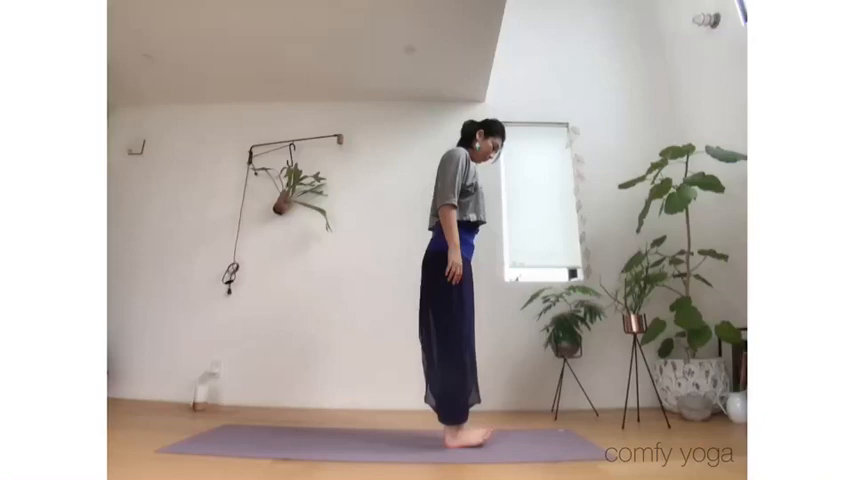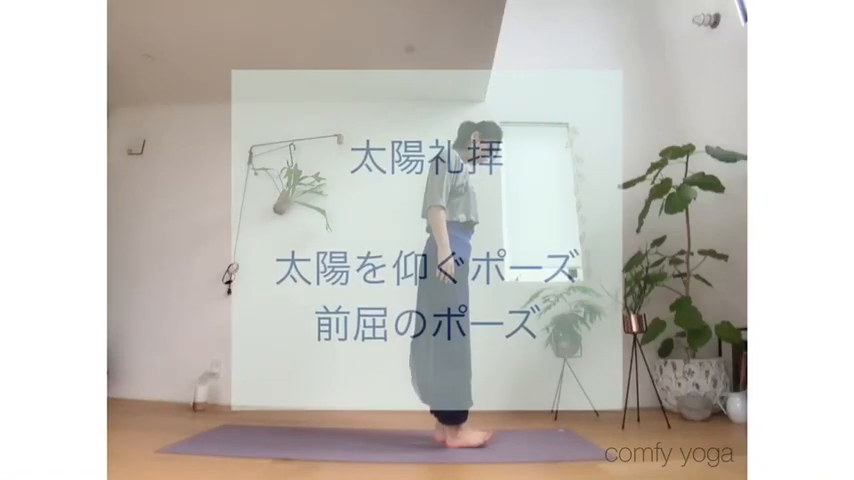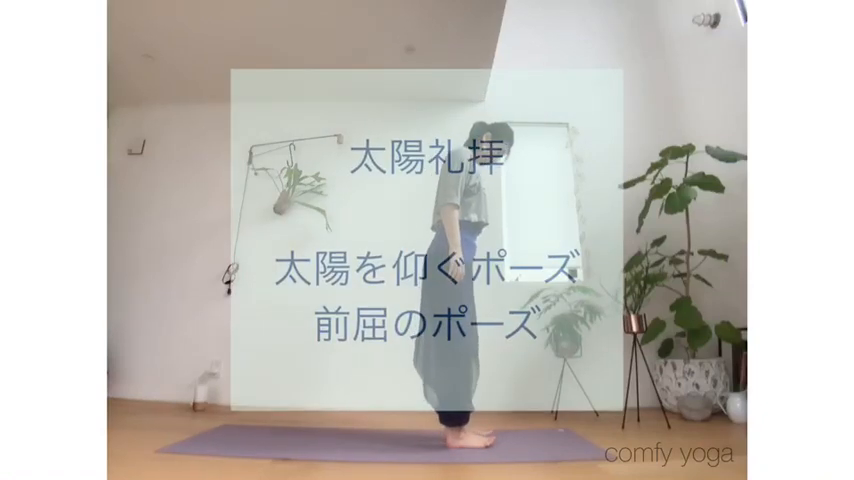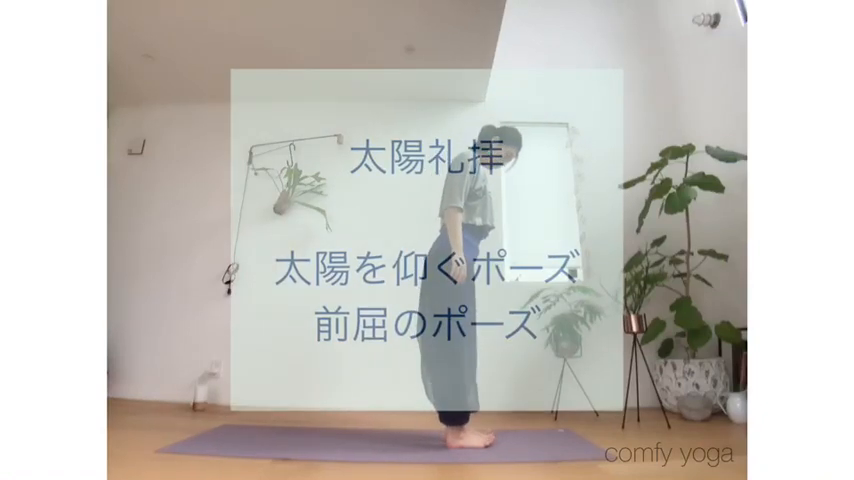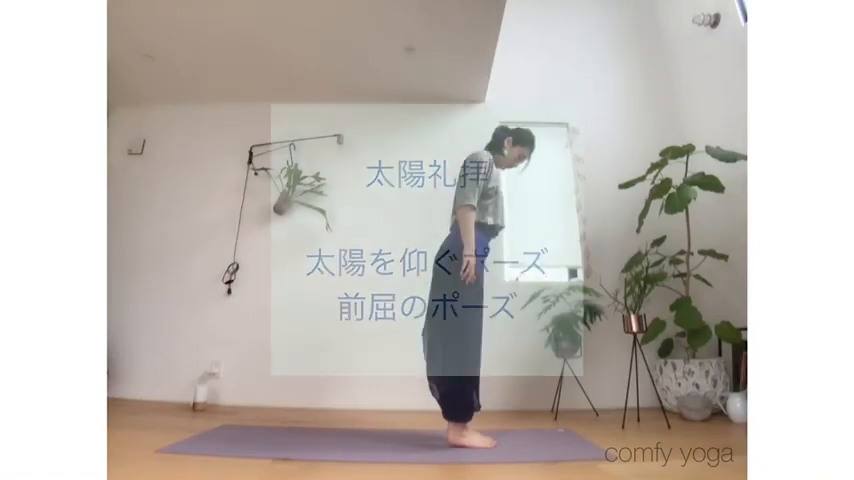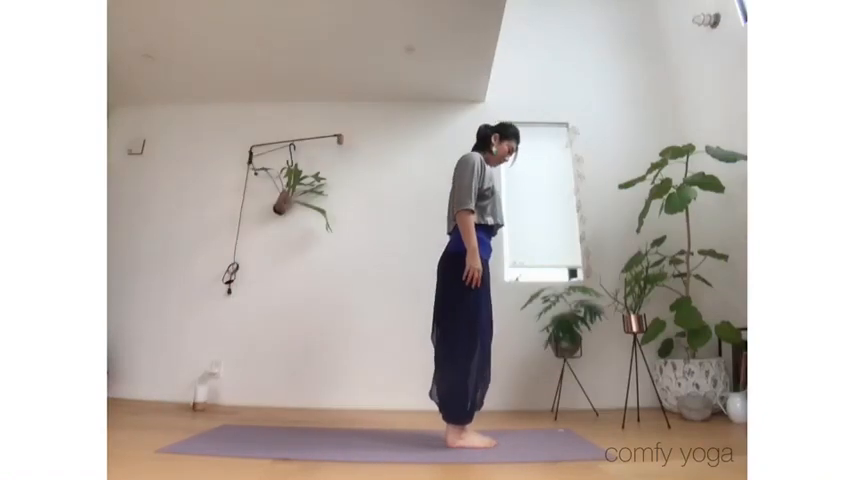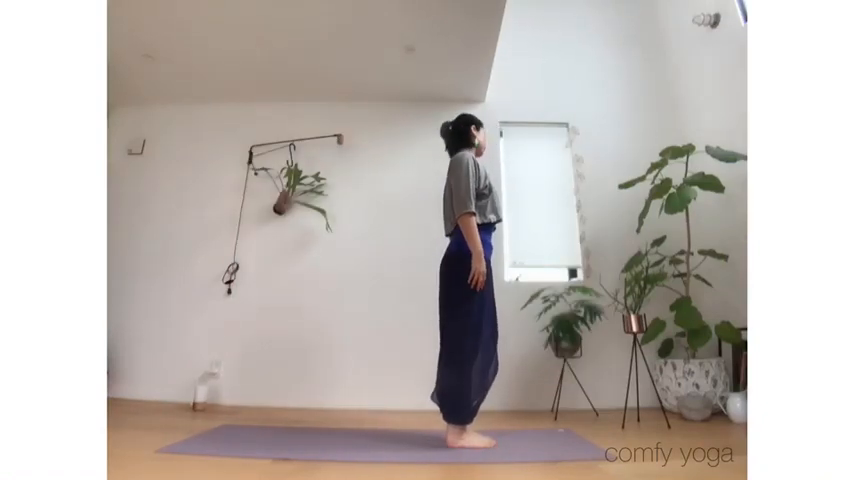
dt=0.7s
person 1, frame 1
left shoulder: (467, 165)
right shoulder: (457, 156)
right elbow: (446, 204)
left wrist: (458, 253)
right wrist: (454, 252)
left hip: (456, 253)
right hip: (449, 252)
left knee: (455, 339)
right knee: (453, 339)
left ankle: (453, 422)
right ankle: (454, 428)
person 1, frame 2
left shoulder: (461, 168)
right shoulder: (448, 159)
right elbow: (435, 206)
left wrist: (451, 254)
right wrist: (444, 251)
left hip: (456, 254)
right hip: (447, 253)
left knee: (448, 339)
right knee: (451, 338)
left ankle: (446, 422)
right ankle: (454, 427)
person 1, frame 3
left shoulder: (471, 167)
right shoulder: (459, 157)
right elbow: (448, 206)
left wrist: (460, 254)
right wrist: (456, 252)
left hip: (459, 254)
right hip: (451, 254)
left knee: (459, 339)
right knee: (452, 339)
left ankle: (455, 422)
right ankle: (455, 430)
person 1, frame 4
left shoulder: (480, 172)
right shoulder: (466, 161)
right elbow: (452, 208)
left wrist: (462, 256)
right wrist: (457, 253)
left hip: (461, 257)
right hip: (453, 256)
left knee: (458, 340)
right knee: (452, 339)
left ankle: (457, 424)
right ankle: (456, 430)
person 1, frame 5
left shoulder: (491, 170)
right shoulder: (481, 160)
right elbow: (465, 205)
left wrist: (473, 254)
right wrist: (469, 251)
left hip: (469, 256)
right hip: (461, 255)
left knee: (464, 338)
right knee: (460, 339)
left ankle: (459, 424)
right ankle: (458, 427)
person 1, frame 6
left shoulder: (484, 169)
right shoulder: (472, 160)
right elbow: (464, 209)
right wrist: (472, 254)
left hip: (473, 258)
right hip: (465, 258)
left knee: (471, 342)
right knee: (464, 341)
left ankle: (460, 425)
right ankle: (457, 429)
person 1, frame 7
left shoulder: (469, 163)
right shoulder: (464, 159)
right elbow: (465, 211)
right wrist: (478, 255)
left hip: (470, 258)
right hip: (467, 258)
left knee: (473, 341)
right knee: (466, 341)
left ankle: (460, 425)
right ankle: (457, 430)
